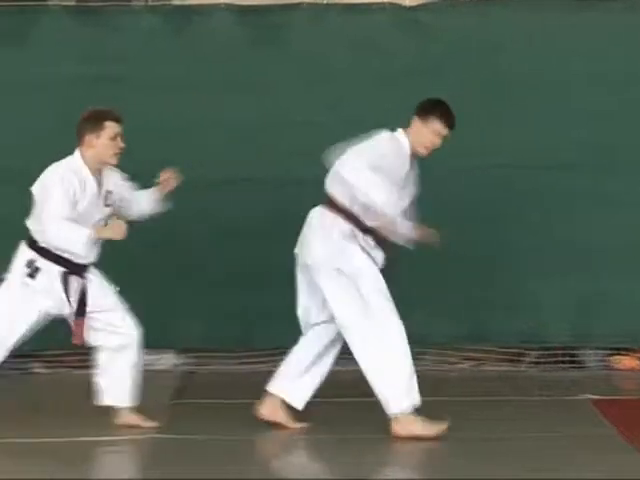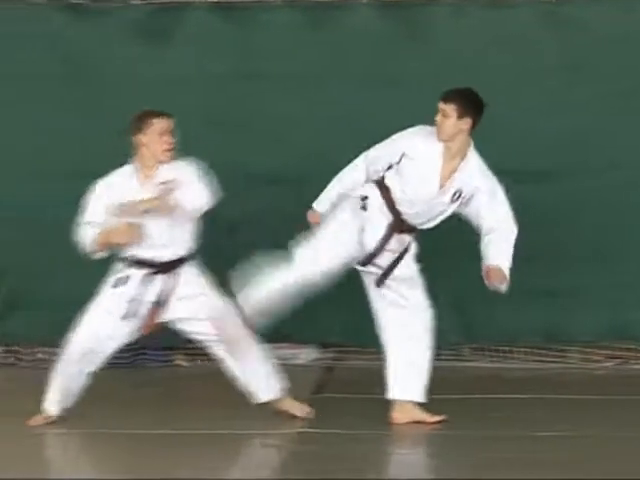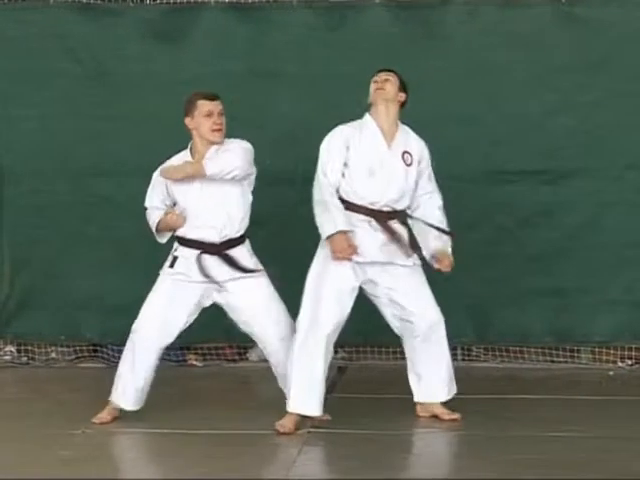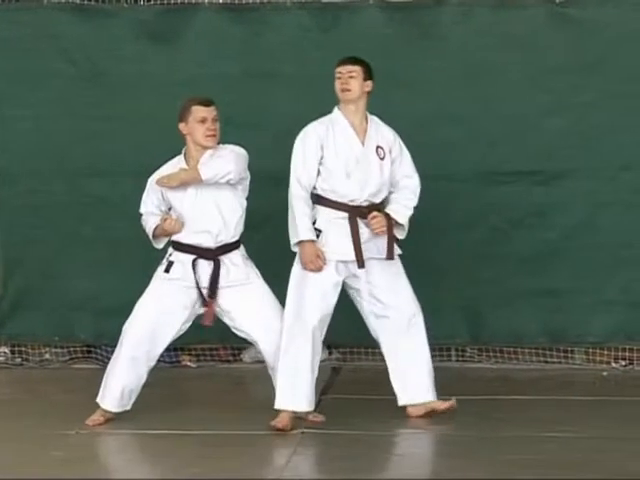
dt=0.5s
person 1, frame 1
left shoulder: (405, 165)
right shoulder: (387, 146)
right elbow: (353, 171)
left wrist: (406, 228)
right wrist: (399, 225)
left hip: (343, 244)
right hip: (335, 243)
left knee: (326, 328)
right knee: (383, 330)
left ankle: (275, 401)
right ankle: (402, 416)
person 1, frame 2
left shoulder: (481, 182)
right shoulder: (416, 139)
left elbow: (500, 226)
right elbow: (366, 165)
left wrist: (496, 263)
right wrist: (323, 205)
left hip: (395, 245)
right hip: (364, 216)
left knee: (412, 317)
right knee: (310, 266)
left ankle: (404, 404)
right ankle: (246, 308)
person 1, frame 3
left shoulder: (415, 145)
right shoulder: (343, 135)
left elbow: (426, 199)
right elbow: (325, 188)
left wrist: (439, 245)
right wrist: (335, 231)
left hip: (392, 245)
right hip: (345, 238)
left knee: (425, 319)
right knee: (319, 322)
left ankle: (429, 399)
right ankle: (298, 408)
person 1, frame 4
left shoulder: (386, 135)
right shoulder: (316, 132)
left elbow: (408, 183)
right elbow: (299, 190)
left wrist: (391, 217)
right wrist: (304, 240)
left hip: (372, 238)
right hip: (326, 234)
left knee: (402, 313)
right knee: (305, 319)
left ankle: (418, 398)
right ankle: (291, 406)
person 2, frame 1
left shoulder: (112, 179)
right shoulder: (60, 175)
left elbow: (136, 205)
right elbow: (58, 231)
left wrist: (163, 188)
right wrist: (102, 232)
left hip: (80, 277)
right hip: (40, 272)
left knee: (122, 332)
left ankle: (122, 409)
person 2, frame 2
left shoulder: (185, 172)
right shoulder: (110, 185)
left elbow: (201, 199)
right elbow: (87, 235)
left wrist: (144, 205)
right wrist: (110, 236)
left hip: (182, 278)
right hip: (132, 280)
left knee: (232, 331)
right knee: (84, 343)
left ankle: (277, 397)
right ankle: (53, 408)
person 2, frame 3
left shoulder: (239, 150)
right shoulder: (168, 170)
left elbow: (230, 164)
right elbow: (154, 212)
left wrist: (187, 171)
right wrist: (165, 223)
left hip: (235, 261)
right hip: (187, 263)
left knee: (277, 328)
right knee: (148, 330)
right ankle: (120, 402)
person 2, frame 4
left shoulder: (235, 156)
right shoulder: (164, 175)
left elbow: (224, 167)
right elbow: (149, 216)
left wrist: (181, 178)
right wrist: (162, 228)
left hip: (230, 267)
right hip: (182, 267)
left knee: (275, 331)
right knee: (139, 333)
right ankle: (110, 404)
